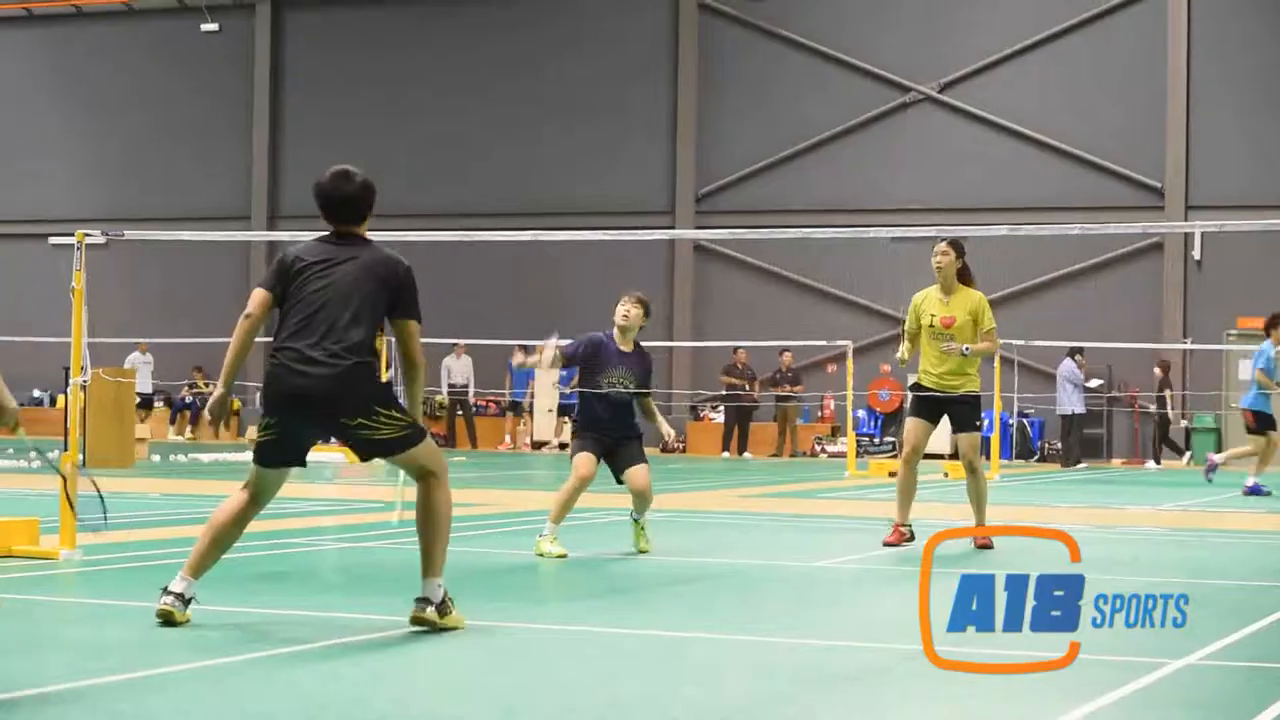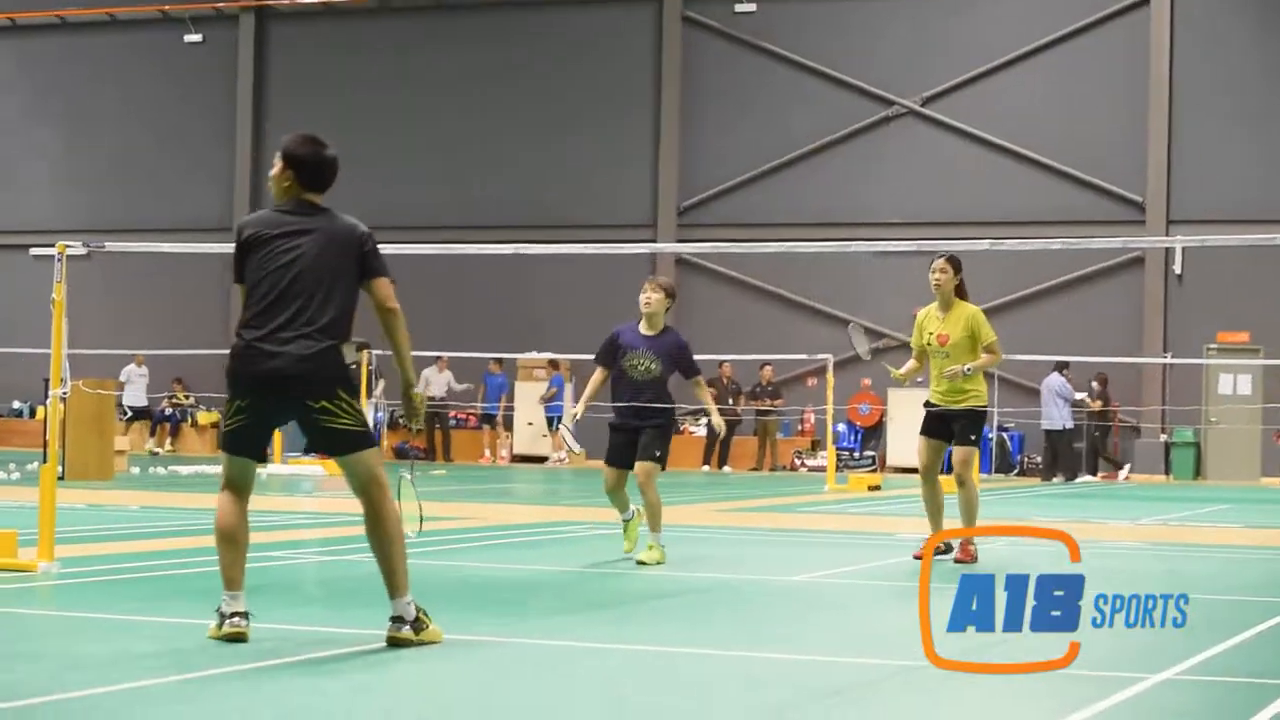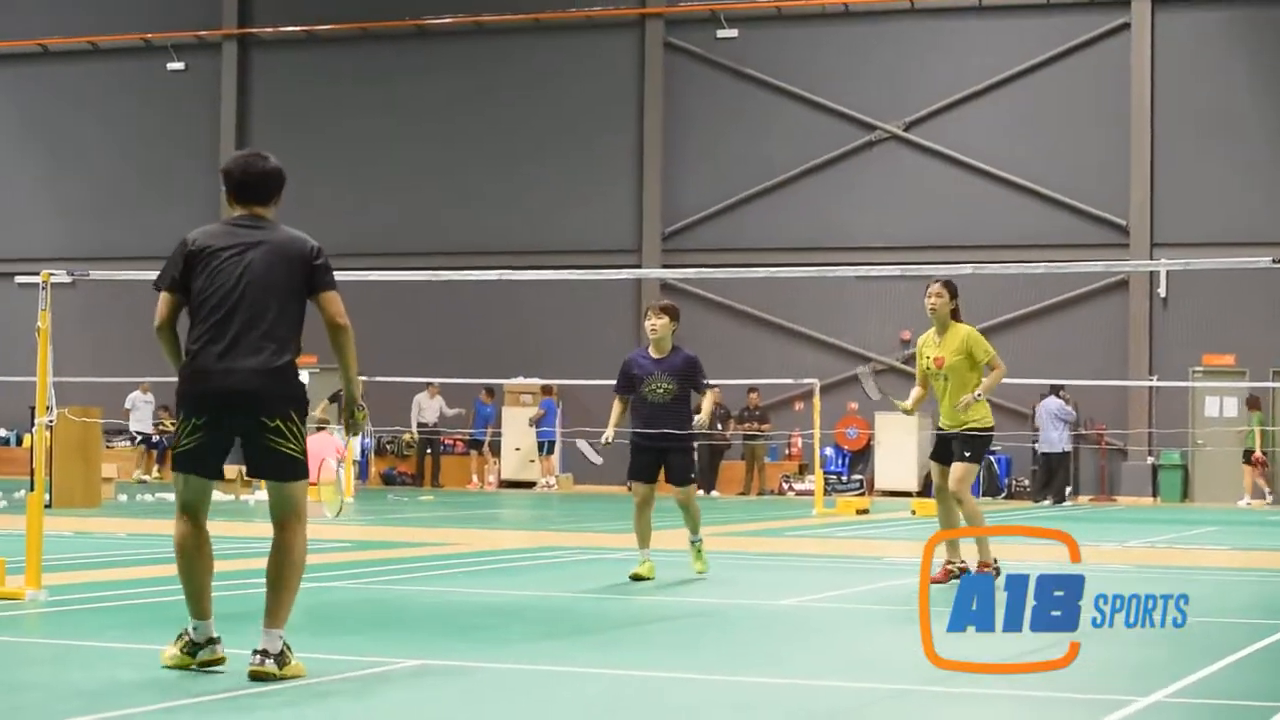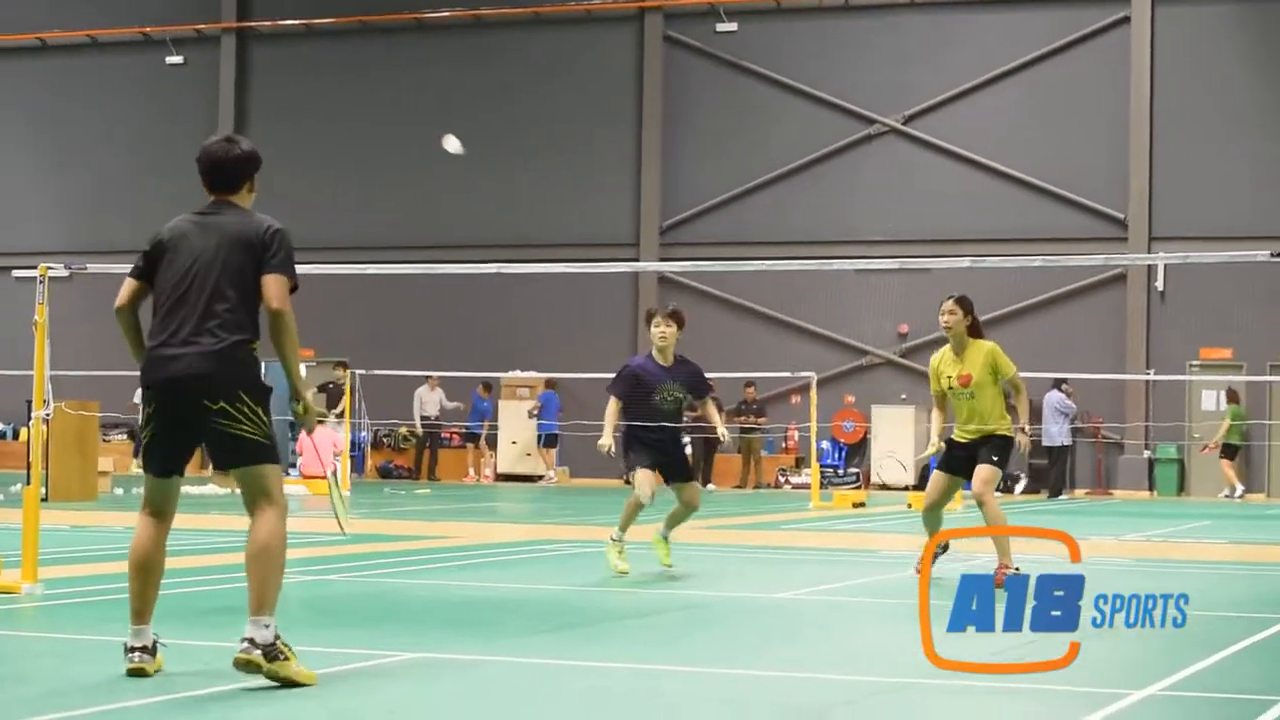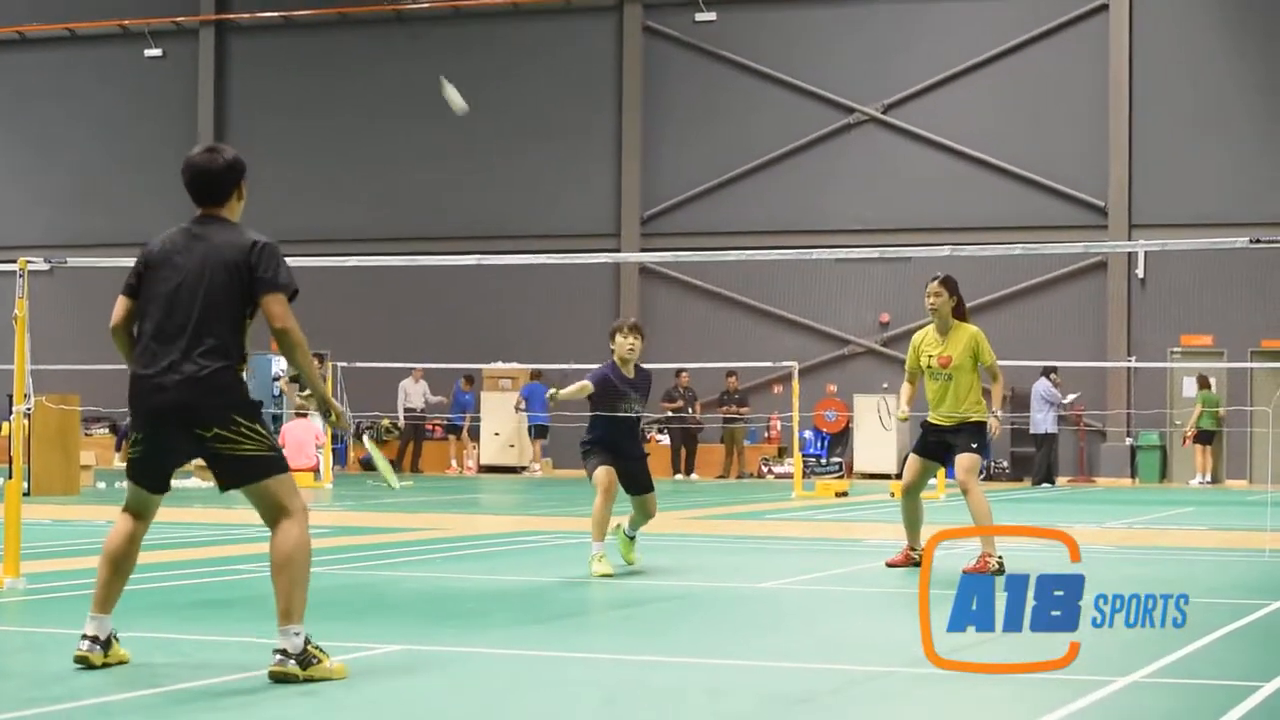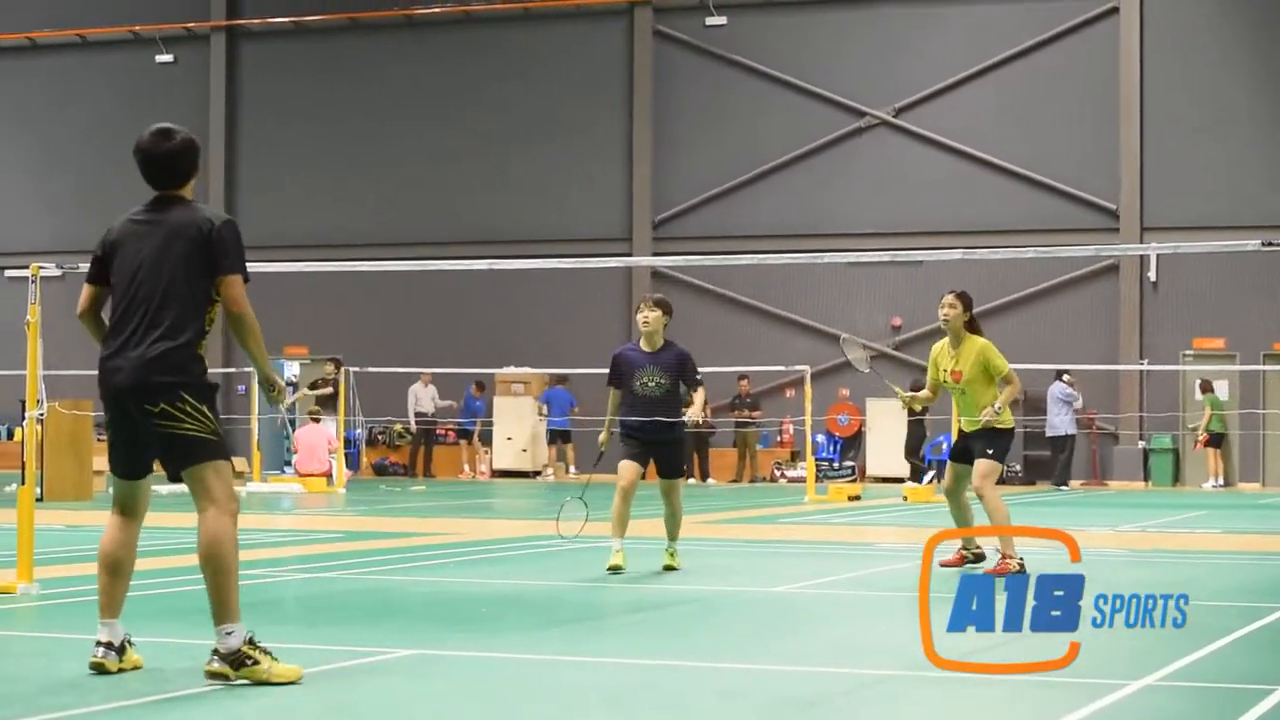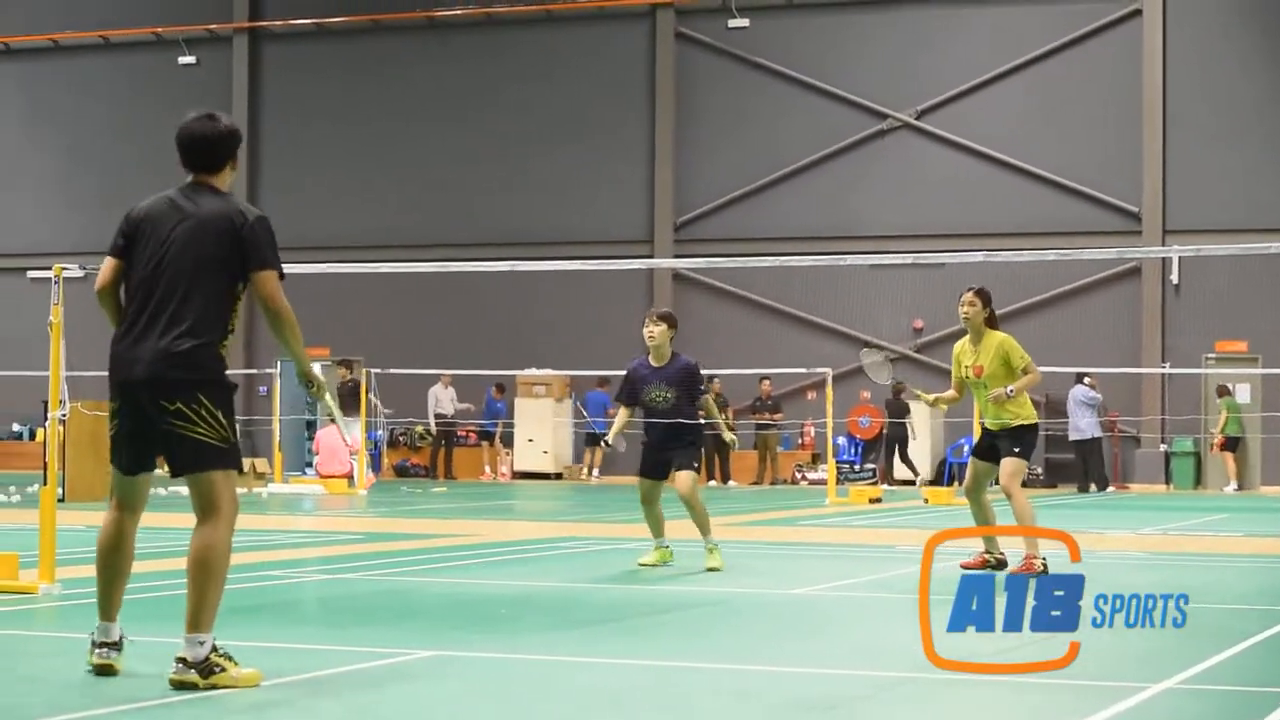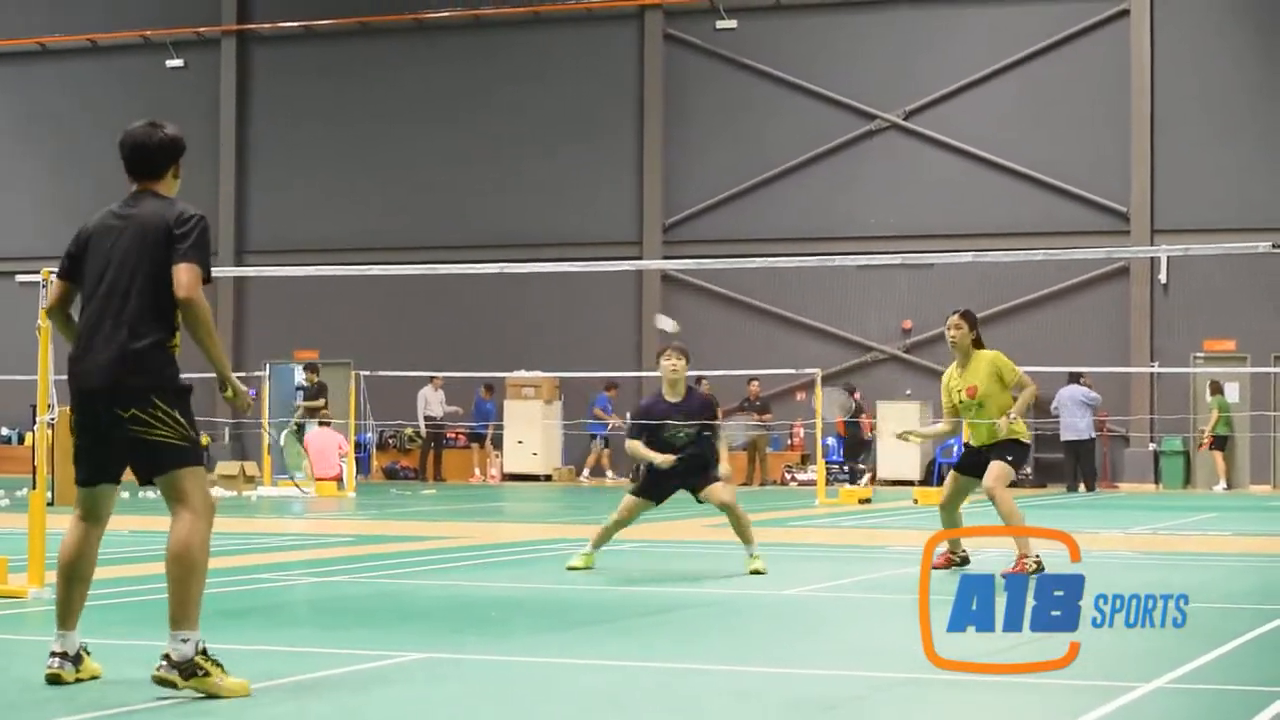
dt=0.5s
person 1, frame 1
left shoulder: (293, 257)
right shoulder: (393, 267)
left elbow: (251, 317)
right elbow: (412, 354)
left wrist: (223, 387)
right wrist: (415, 412)
left hip: (286, 388)
right hip: (353, 388)
left knee: (253, 493)
right knee: (433, 472)
left ankle: (178, 592)
right ankle: (431, 598)
person 1, frame 2
left shoulder: (252, 228)
right shoulder: (353, 235)
left elbow: (249, 303)
right elbow: (389, 308)
right wrist: (408, 380)
left hip: (253, 370)
right hip: (321, 374)
left knee: (234, 486)
right knee: (374, 488)
left ankle: (233, 611)
right ankle: (405, 615)
person 1, frame 3
left shoulder: (195, 243)
right shoulder: (303, 248)
left elbow: (163, 323)
right elbow: (338, 323)
right wrist: (352, 394)
left hip: (204, 387)
right hip: (273, 388)
left knee: (190, 510)
right knee: (290, 518)
left ankle: (203, 635)
right ankle: (270, 649)
person 1, frame 4
left shoulder: (170, 232)
right shoulder: (266, 232)
left elbow: (124, 306)
right elbow: (276, 308)
right wrist: (298, 387)
left hip: (163, 379)
right hip: (225, 378)
left knee: (155, 511)
right knee: (267, 504)
left ankle: (140, 644)
right ankle: (261, 642)
person 1, frame 5
left shoulder: (158, 247)
right shoulder: (254, 248)
left elbow: (119, 325)
right elbow: (282, 325)
right wrist: (322, 394)
left hip: (151, 400)
right hip: (215, 399)
left knee: (136, 511)
right knee: (289, 513)
left ankle: (95, 635)
right ankle: (292, 647)
person 1, frame 6
left shoulder: (118, 230)
right shoulder: (213, 226)
left elbow: (86, 310)
right elbow: (235, 306)
right wrist: (266, 369)
left hip: (117, 381)
right hip: (173, 379)
left knee: (127, 507)
right knee: (218, 501)
left ankle: (109, 642)
right ankle: (232, 645)
person 1, frame 7
left shoulder: (144, 212)
right shoulder: (245, 221)
left elbow: (104, 287)
right elbow: (272, 301)
right wrist: (305, 365)
left hip: (129, 373)
right hip: (191, 376)
left knee: (124, 504)
right knee: (217, 509)
left ankle: (106, 639)
right ankle: (195, 655)
person 1, frame 8
left shoulder: (95, 225)
right shoulder: (184, 219)
left elbow: (55, 305)
right elbow: (187, 294)
right wrist: (227, 374)
left hip: (89, 383)
right hip: (146, 381)
left knee: (90, 515)
right knee: (193, 506)
left ankle: (65, 650)
right ankle: (182, 653)
person 2, frame 1
left shoulder: (976, 300)
right shoulder: (920, 299)
left elbow: (992, 345)
right elbow: (909, 338)
left wrist: (965, 349)
right wrist: (903, 352)
left hip: (964, 389)
right hip: (927, 386)
left knee: (971, 461)
right knee: (910, 453)
left ankle: (981, 528)
right ankle: (902, 526)
person 2, frame 2
left shoulder: (971, 314)
right shoulder: (924, 316)
left elbow: (995, 354)
right elbow: (918, 358)
left wrist: (967, 369)
right wrist: (903, 371)
left hip: (969, 404)
right hip: (937, 403)
left knee: (961, 473)
right knee: (926, 472)
left ankle: (968, 542)
right ankle: (938, 537)
person 2, frame 3
left shoulder: (967, 335)
right shoulder: (923, 342)
left elbow: (999, 369)
right elbow: (922, 384)
left wrist: (977, 394)
right wrist: (910, 402)
left hip: (974, 425)
right hip: (947, 425)
left knee: (958, 490)
right knee: (940, 493)
left ankle: (987, 562)
right ankle: (954, 562)
person 2, frame 4
left shoulder: (989, 351)
right shoulder: (937, 360)
left elbow: (1019, 389)
right elbow: (939, 406)
left wrist: (1023, 427)
right wrist: (934, 438)
left hip: (995, 436)
right hip: (960, 440)
left knee: (981, 492)
right knee: (930, 504)
left ankle: (1007, 567)
right ankle: (936, 544)
person 2, frame 5
left shoulder: (972, 335)
right shoulder: (919, 338)
left elbow: (996, 377)
right elbow: (910, 381)
left wrist: (995, 412)
right wrist: (904, 405)
left hip: (970, 423)
right hip: (935, 424)
left knee: (966, 481)
right knee: (909, 486)
left ankle: (991, 557)
right ankle: (914, 550)
person 2, frame 6
left shoulder: (982, 347)
right shoulder: (937, 351)
left elbow: (1014, 383)
right elbow: (931, 393)
left wrist: (998, 407)
right wrist: (914, 397)
left hip: (995, 428)
right hip: (968, 428)
left knee: (983, 486)
right knee: (951, 489)
left ankle: (1010, 558)
right ankle: (971, 549)
person 2, frame 7
left shoulder: (1002, 342)
right shoulder: (960, 349)
left elbow: (1034, 375)
right elbow: (958, 391)
left wrist: (1009, 391)
right wrist: (937, 398)
left hip: (1019, 424)
right hip: (991, 427)
left knee: (1009, 485)
right knee: (972, 488)
left ankle: (1034, 559)
right ankle: (992, 553)
person 2, frame 8
left shoulder: (993, 360)
right shoulder: (949, 378)
left elbow: (1030, 388)
right elbow: (949, 425)
left wrist: (1012, 415)
right wrist: (917, 432)
left hip: (1011, 441)
right hip: (977, 444)
left knee: (993, 488)
right knee: (947, 502)
left ankle: (1028, 558)
right ankle: (955, 552)
person 3, frame 1
left shoulder: (644, 359)
right shoulder: (595, 344)
right elbow: (559, 358)
left wrist: (661, 423)
right wrist: (533, 360)
left hip: (625, 434)
right hip: (589, 429)
left knee: (642, 489)
right knee: (583, 474)
left ankle: (637, 521)
right ankle: (547, 536)
person 3, frame 2
left shoulder: (676, 343)
right shoulder: (620, 335)
left elbow: (696, 381)
right elbow: (602, 371)
left wrist: (713, 413)
right wrist: (582, 403)
left hip: (657, 422)
right hip: (623, 421)
left knee: (645, 479)
right knee: (612, 486)
left ankle: (656, 544)
right ankle: (629, 516)
person 3, frame 3
left shoulder: (688, 360)
right shoulder: (632, 362)
left elbow: (706, 393)
right elbow: (622, 399)
left wrist: (704, 414)
right wrist: (611, 427)
left hip: (678, 442)
right hip: (642, 442)
left knee: (685, 499)
right knee: (642, 501)
left ankle: (696, 544)
right ankle: (645, 560)
person 3, frame 4
left shoulder: (690, 370)
right shoulder: (636, 368)
left elbow: (705, 401)
right elbow: (614, 402)
left wrist: (719, 425)
right wrist: (607, 433)
left hip: (671, 444)
right hip: (638, 442)
left knee: (691, 501)
right knee: (644, 494)
left ankle: (663, 536)
right ankle: (617, 540)
person 3, frame 5
left shoulder: (645, 377)
right shoulder: (604, 375)
right elbow: (583, 387)
right wrist: (561, 393)
left hip: (630, 451)
right hip: (600, 448)
left knee: (648, 510)
right knee: (608, 487)
left ankle: (627, 533)
right ankle: (597, 555)
person 3, frame 6
left shoulder: (679, 355)
right shoulder: (623, 355)
left elbow: (698, 389)
right elbow: (616, 393)
left wrist: (696, 409)
right wrist: (606, 429)
left hip: (669, 435)
right hip: (633, 434)
left knee: (671, 495)
right knee: (624, 485)
left ankle: (671, 549)
right ankle: (617, 550)
person 3, frame 7
left shoulder: (686, 366)
right shoulder: (635, 371)
left elbow: (703, 400)
right elbow: (627, 408)
left wrist: (724, 429)
right wrist: (612, 433)
left hip: (686, 441)
right hip: (654, 444)
left knee: (686, 492)
right knee: (647, 499)
left ankle: (711, 546)
right ankle: (662, 548)
person 3, frame 8
left shoulder: (702, 400)
right shoulder: (648, 406)
left elbow: (717, 434)
right elbow: (631, 443)
left wrist: (723, 463)
right wrist: (654, 457)
left hip: (698, 467)
right hip: (661, 470)
left knee: (728, 502)
right knee: (622, 516)
left ankle: (753, 555)
right ankle: (589, 551)
